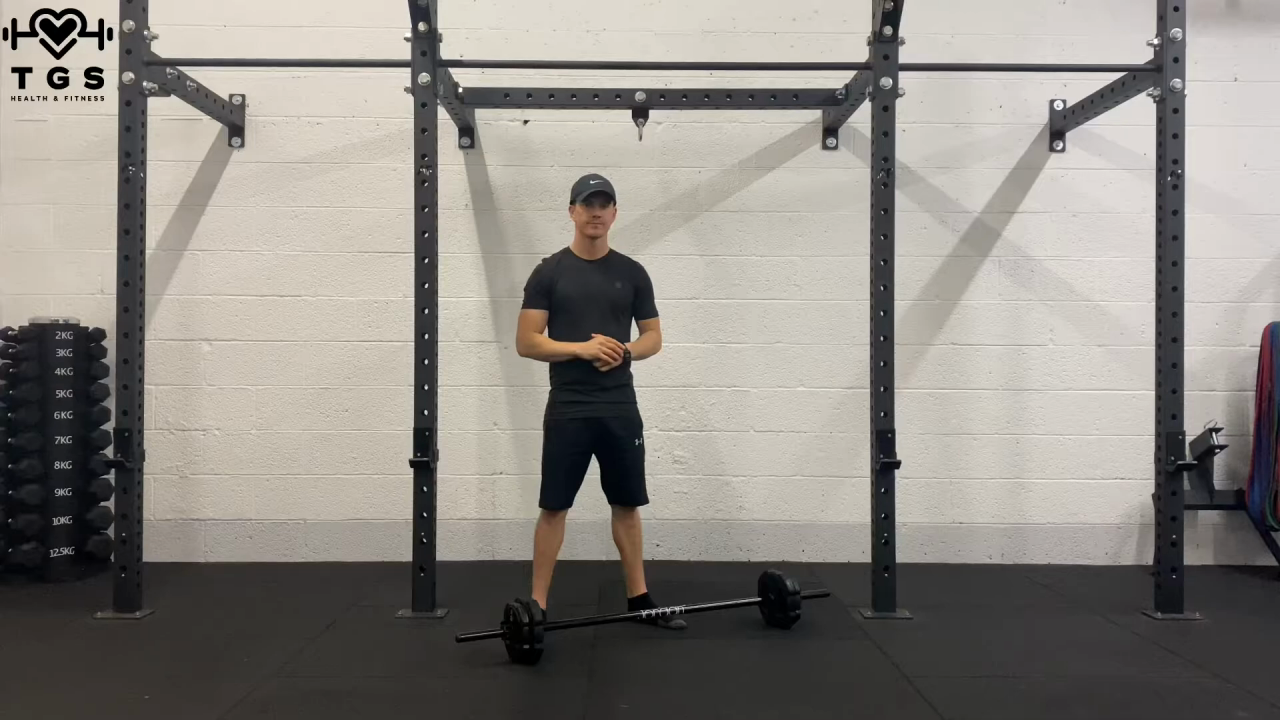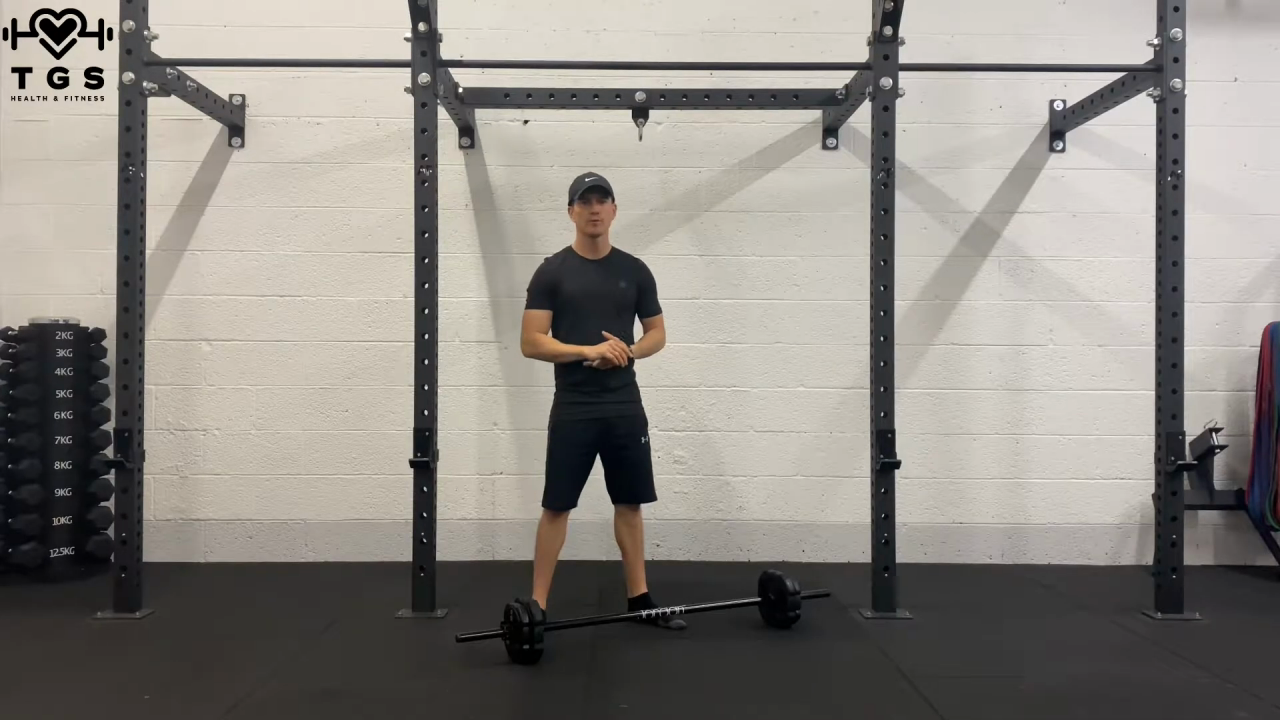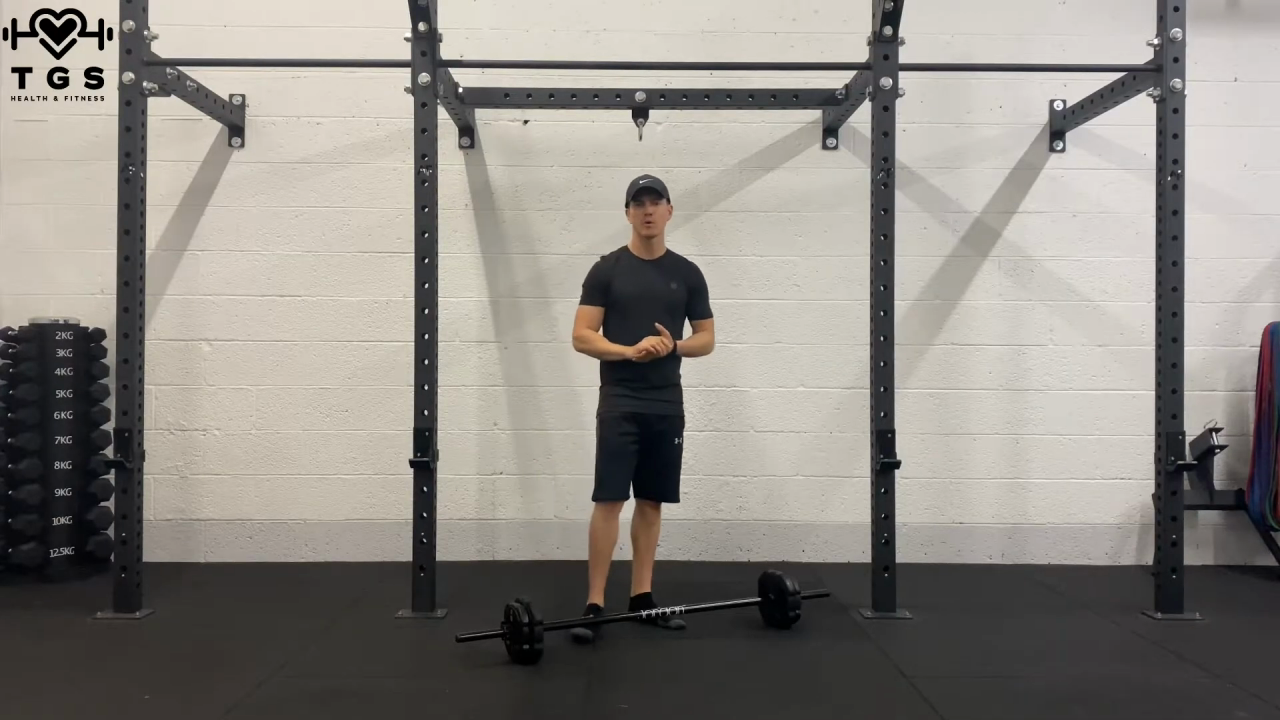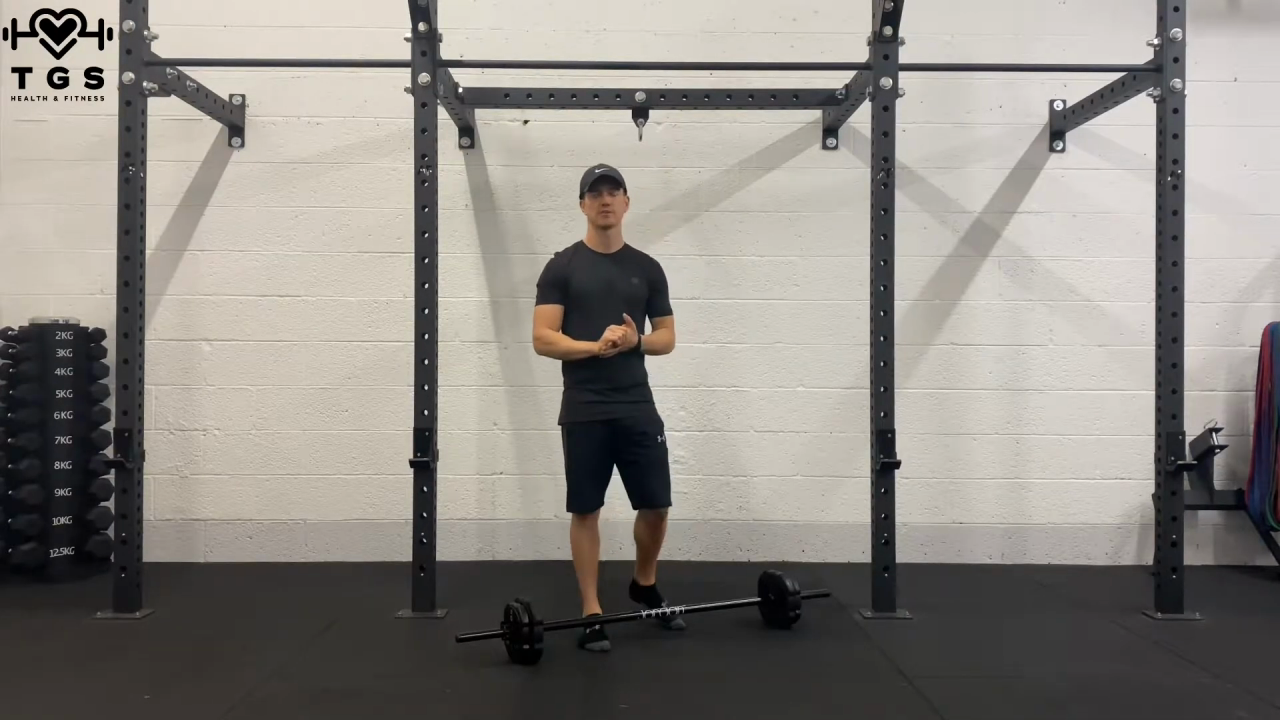
dt=1s
person 1, frame 1
left shoulder: (632, 273)
right shoulder: (550, 272)
left elbow: (654, 338)
right elbow: (526, 342)
left wrist: (624, 350)
right wrist: (581, 348)
left hip: (620, 407)
right hip: (568, 409)
left knee: (627, 504)
right knee: (554, 506)
left ankle: (638, 597)
right ankle: (538, 605)
person 1, frame 2
left shoulder: (635, 270)
right shoulder: (552, 271)
left elbow: (657, 333)
right elbow: (531, 342)
left wrist: (629, 350)
right wrist: (588, 351)
left hip: (625, 406)
right hip: (574, 408)
left knee: (630, 502)
right knee: (557, 506)
left ankle: (639, 597)
right ankle: (537, 604)
person 1, frame 3
left shoulder: (687, 273)
right shoulder: (607, 269)
left elbow: (707, 339)
right elbow: (581, 336)
left wrist: (672, 345)
right wrist: (630, 350)
left hip: (666, 404)
right hip: (620, 401)
left knee: (651, 501)
right knee: (609, 500)
left ankle: (641, 596)
right ankle: (594, 603)
person 1, frame 4
left shoulder: (647, 268)
right shoulder: (562, 266)
left elbow: (667, 338)
right elbow: (543, 338)
left wrist: (635, 339)
right wrist: (596, 346)
left hip: (637, 406)
right hip: (584, 410)
left knee: (656, 505)
right knee: (585, 510)
left ankle: (645, 584)
right ankle: (591, 613)
